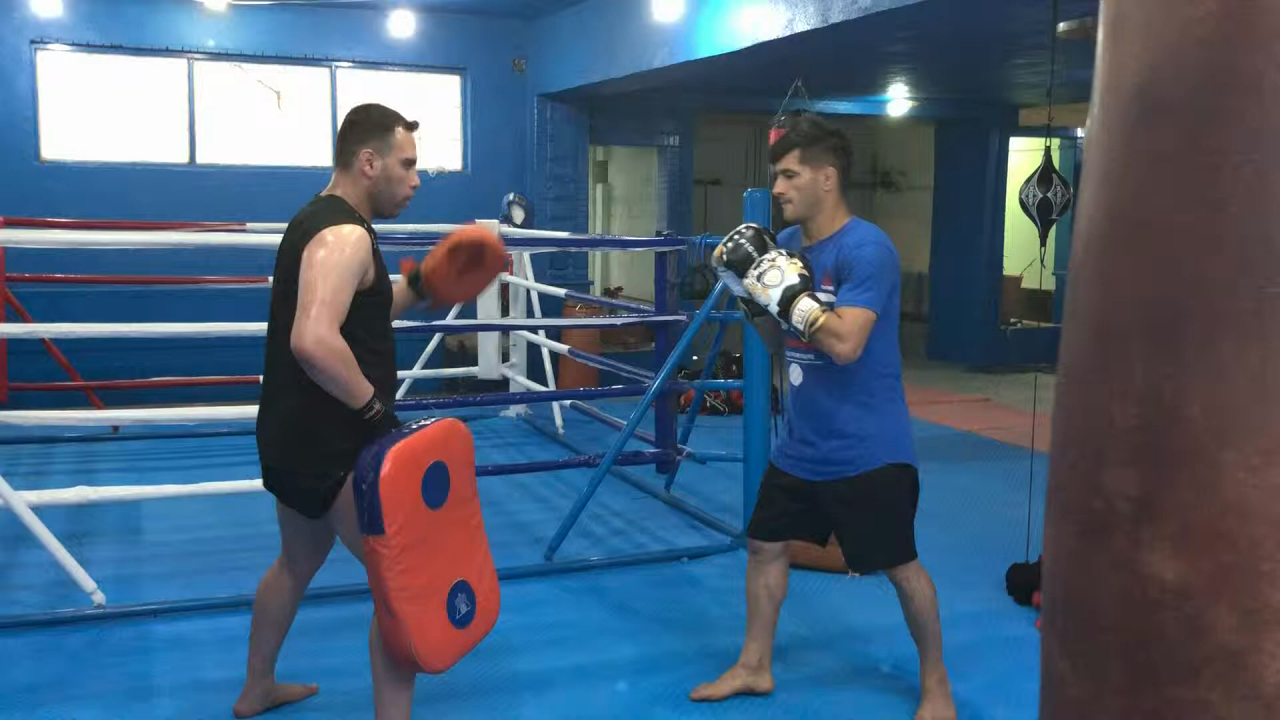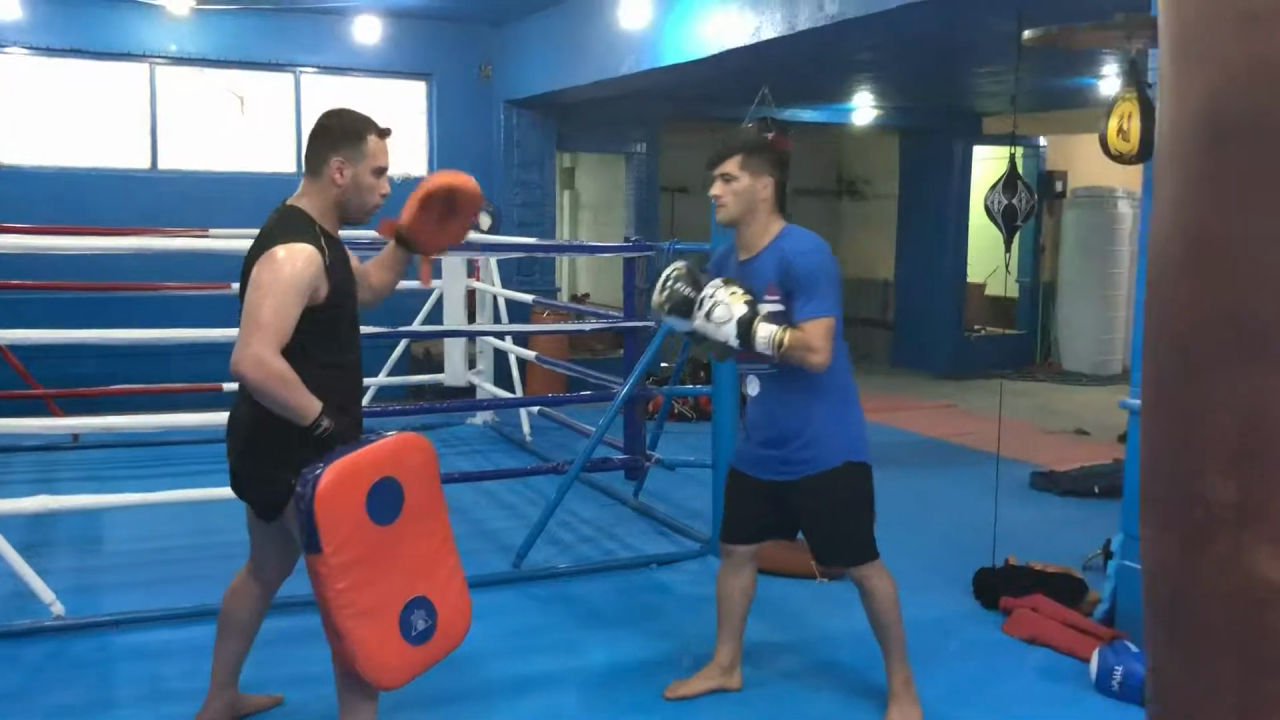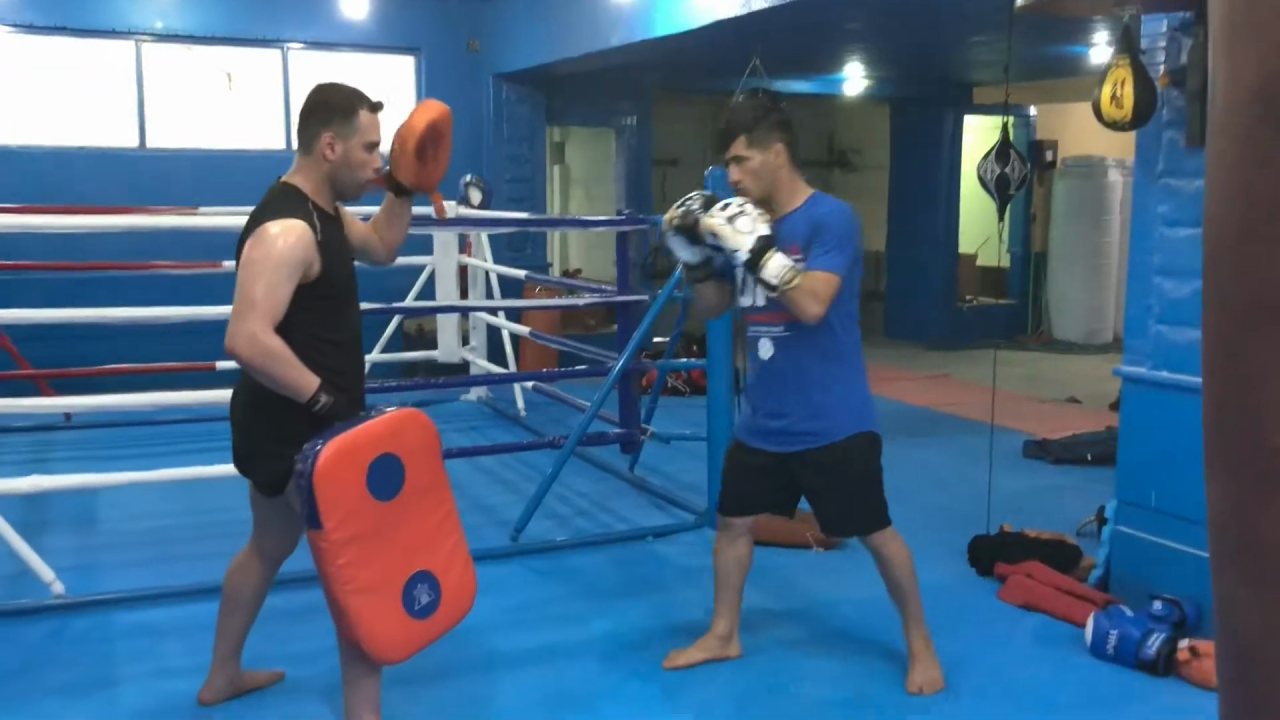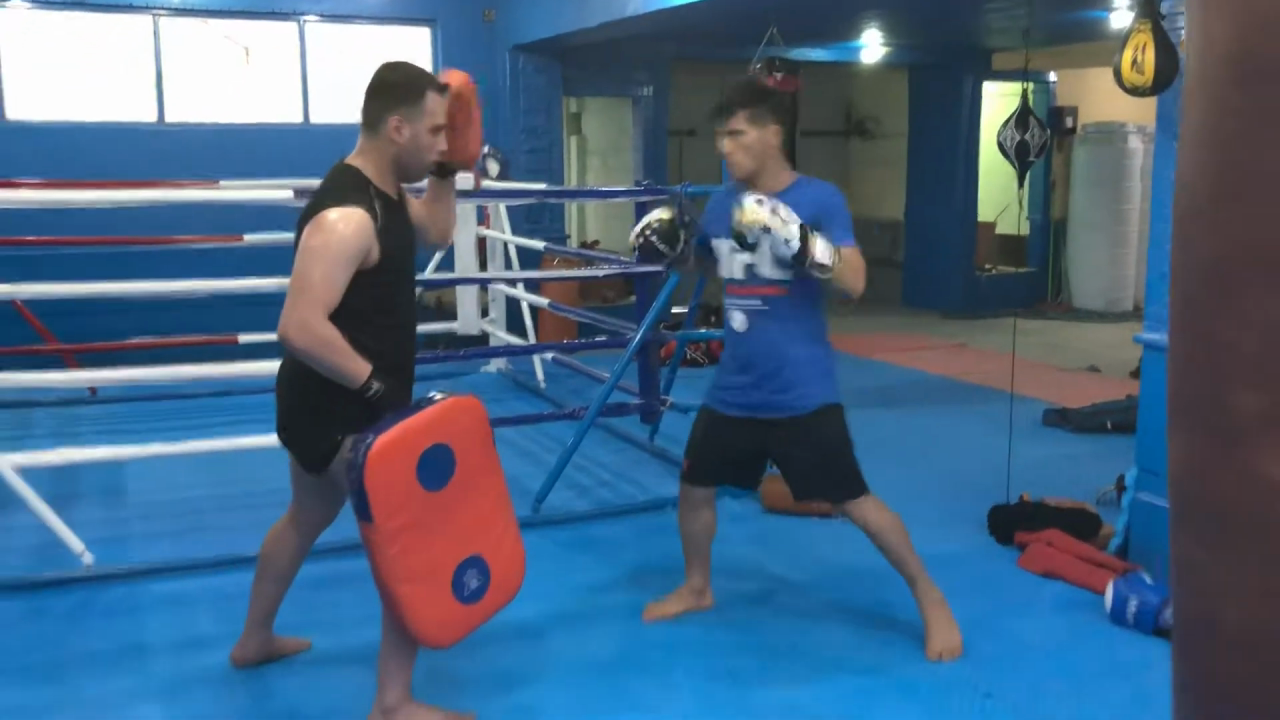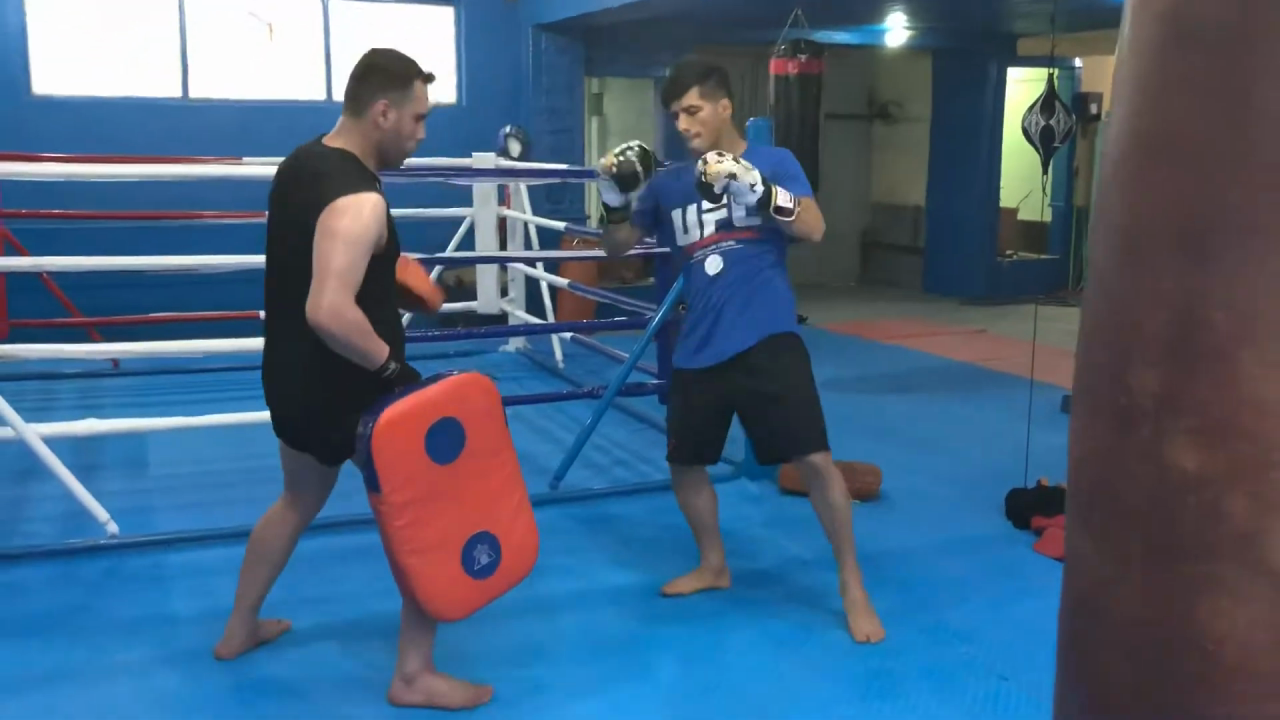
dt=0.5s
person 1, frame 1
left shoulder: (319, 222)
right shoulder: (346, 234)
right elbow: (314, 340)
left wrist: (421, 286)
right wrist: (377, 408)
left hip: (293, 434)
right hip: (330, 443)
left knee: (297, 561)
person 1, frame 2
left shoulder: (313, 235)
right shoulder: (295, 250)
left elbow: (364, 289)
right elbow: (253, 360)
left wrist: (409, 241)
right wrist: (327, 423)
left hip: (276, 446)
right hip: (294, 452)
left knee: (266, 570)
person 1, frame 3
left shoulder: (320, 211)
right shoulder: (287, 229)
left elbow: (380, 247)
right elbow: (247, 339)
left wrist: (402, 188)
right wrist: (324, 401)
left hip: (284, 425)
right hip: (298, 430)
left knee: (269, 546)
person 1, frame 4
left shoulder: (380, 190)
right shoulder: (347, 216)
left elbow: (435, 230)
right elbow: (299, 327)
left wrist: (446, 171)
right wrist: (375, 386)
left hip: (326, 402)
right hip: (345, 407)
left knee: (307, 516)
left ankle: (255, 637)
person 1, frame 5
left shoulder: (299, 165)
right shoulder: (357, 199)
right elbow: (329, 312)
left wrist: (382, 267)
right wrist: (392, 368)
left hip: (289, 376)
right hip: (346, 385)
left knee: (299, 501)
left ankle: (238, 629)
right ankle: (414, 676)
person 2, frame 1
left shoulder: (867, 248)
right shoulder: (787, 242)
left elbow: (845, 344)
left wrist: (785, 291)
right wrist: (748, 289)
left hip: (867, 449)
right hip: (801, 443)
left knee: (900, 565)
right knee: (764, 545)
right ankle: (753, 667)
person 2, frame 2
left shoulder: (804, 254)
right shoulder: (724, 260)
left elbow: (816, 353)
left wrist: (743, 322)
right wrist: (691, 321)
left hip: (826, 448)
right hip: (760, 447)
left knee: (860, 564)
right knee: (736, 550)
right ankle: (725, 664)
person 2, frame 3
left shoulder: (832, 218)
right shoulder: (744, 218)
left elbow: (811, 307)
right elbow: (712, 305)
left wrist: (755, 245)
right wrist: (692, 253)
left hip: (833, 420)
right hip: (763, 417)
left knee: (875, 532)
right knee: (733, 520)
left ankle: (919, 642)
right ankle: (723, 634)
person 2, frame 4
left shoulder: (820, 199)
right shoulder: (721, 203)
left elbow: (853, 281)
left wrist: (793, 236)
left hip: (800, 392)
right hip: (736, 389)
left knee: (855, 502)
right knee: (694, 488)
left ankle: (932, 604)
right ankle: (696, 588)
person 2, frame 5
left shoulder: (773, 161)
right shoulder: (670, 181)
left elbow: (814, 229)
right elbow: (619, 244)
left wrist: (750, 183)
right wrist: (616, 193)
left hip: (769, 340)
right hip: (698, 351)
left knee: (814, 461)
right knee: (686, 466)
left ankle: (852, 585)
right ankle: (714, 565)
